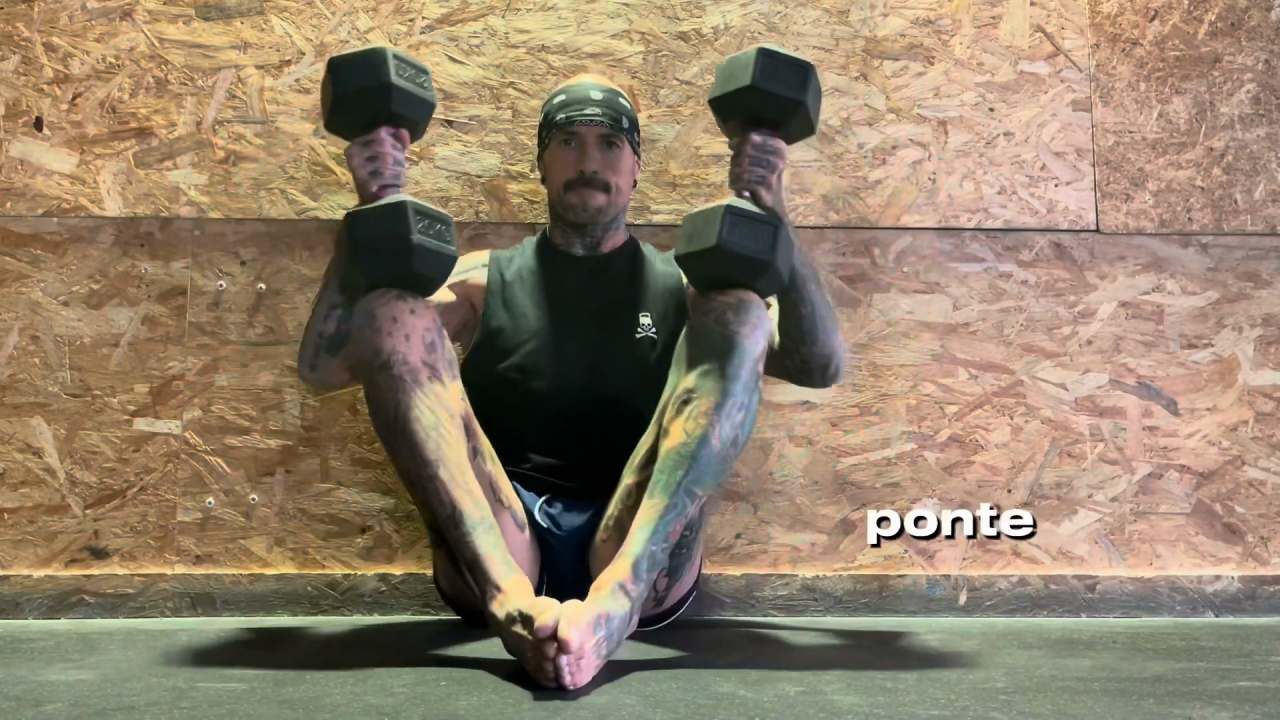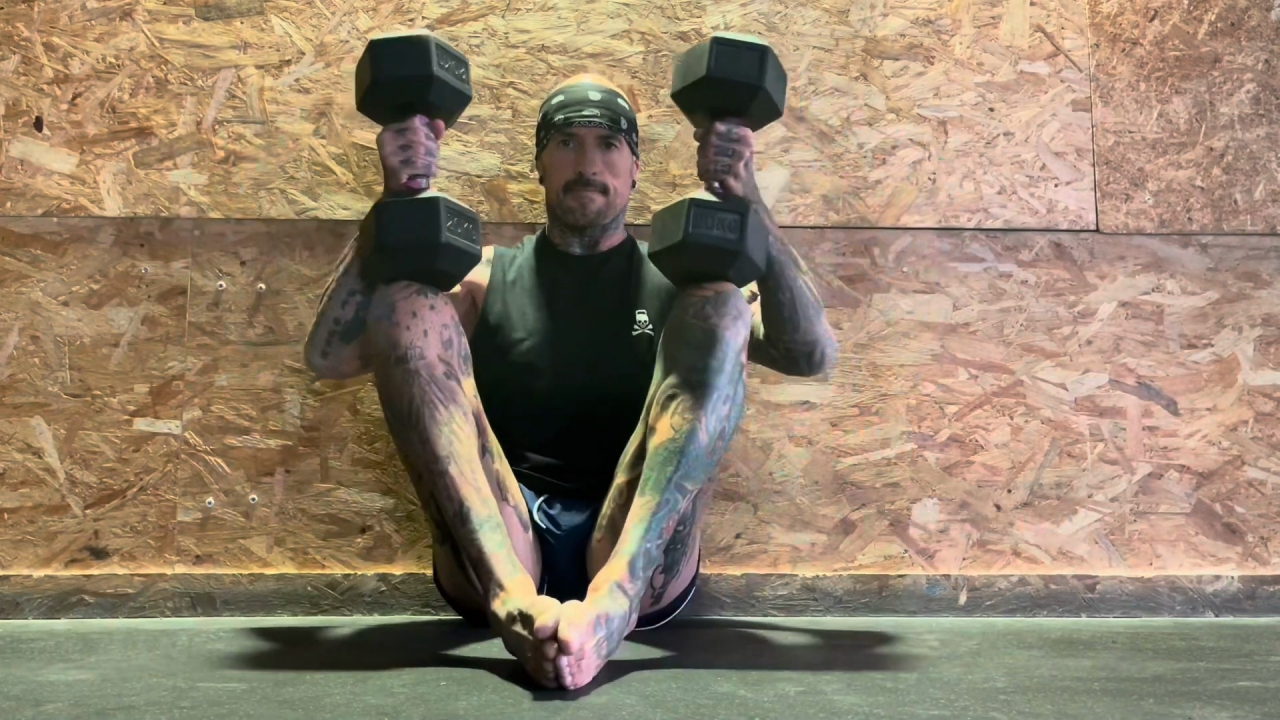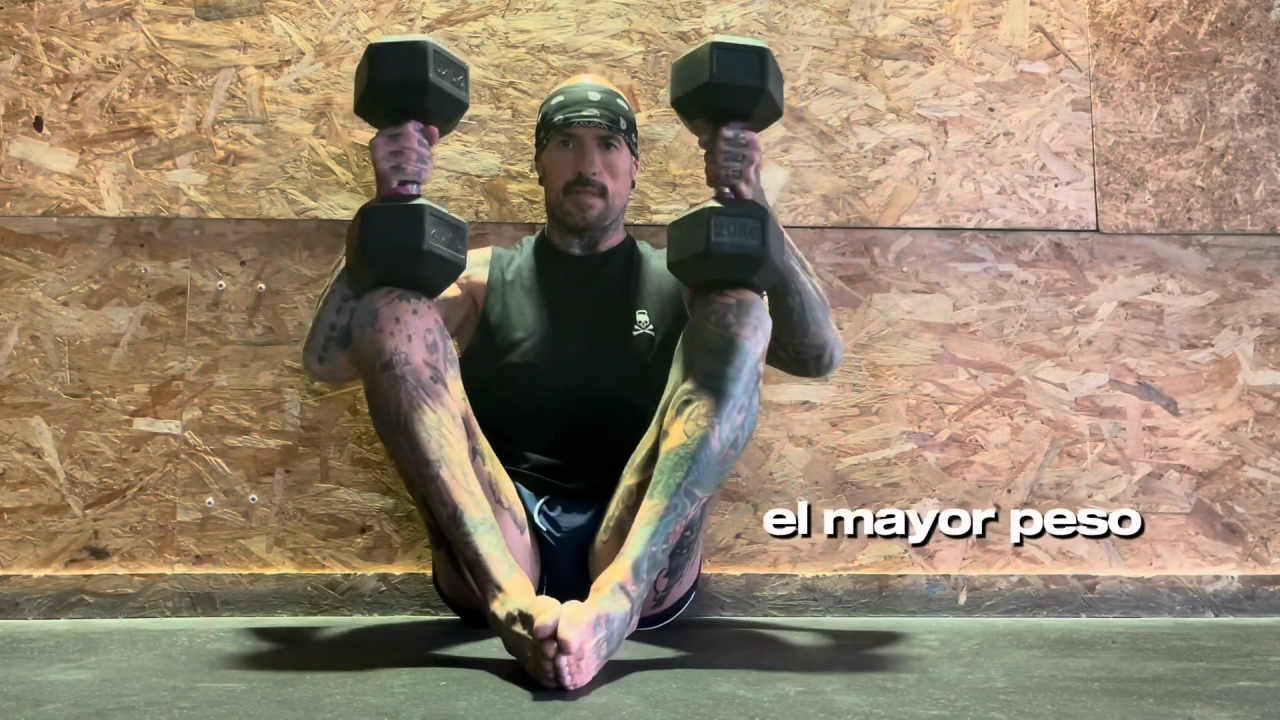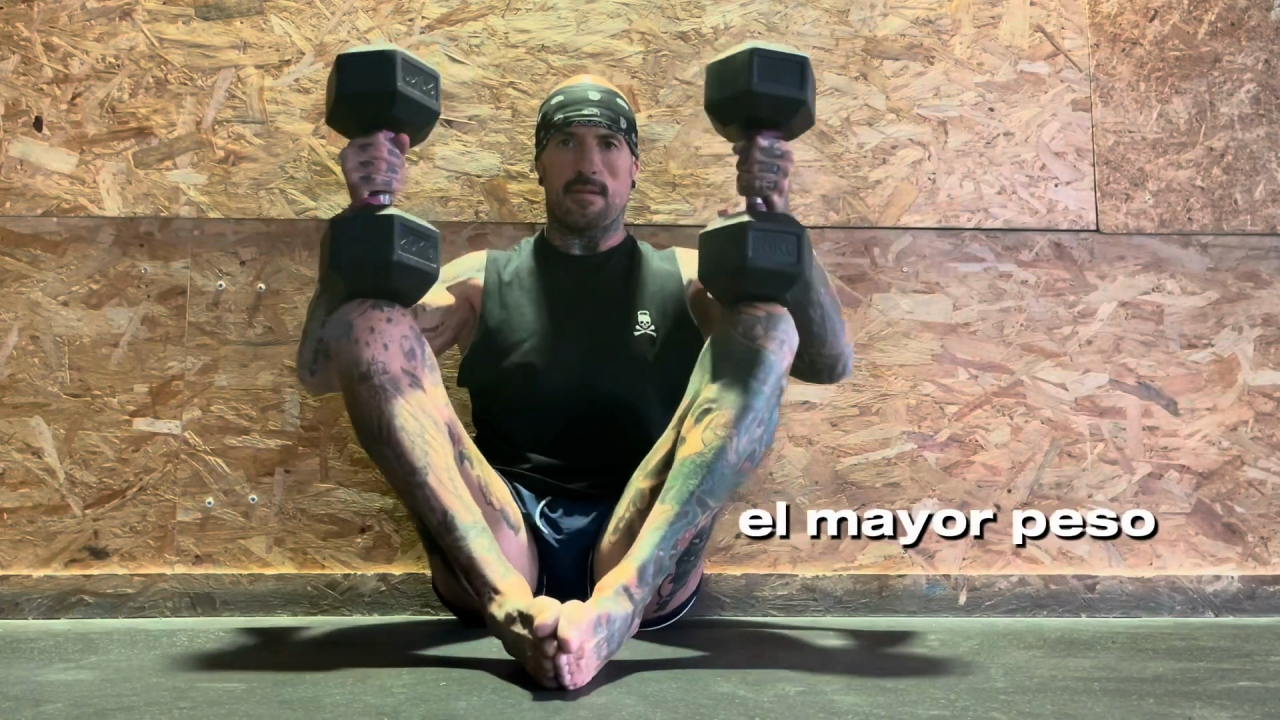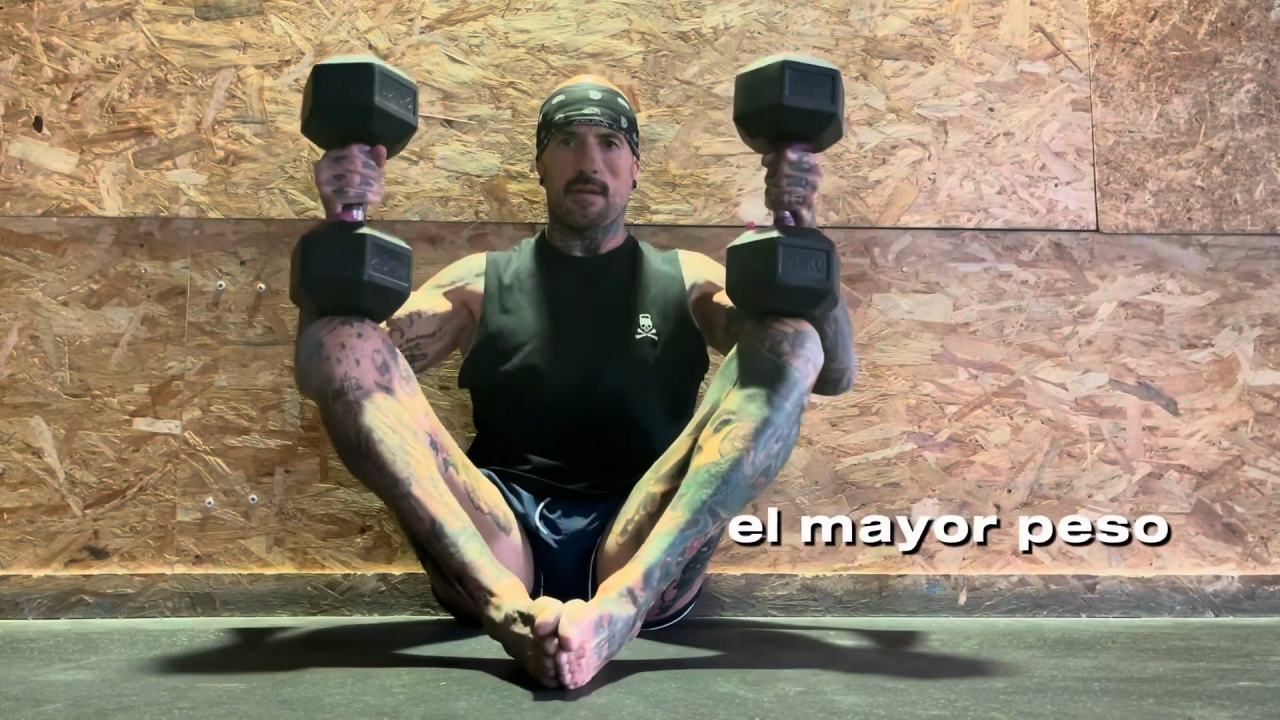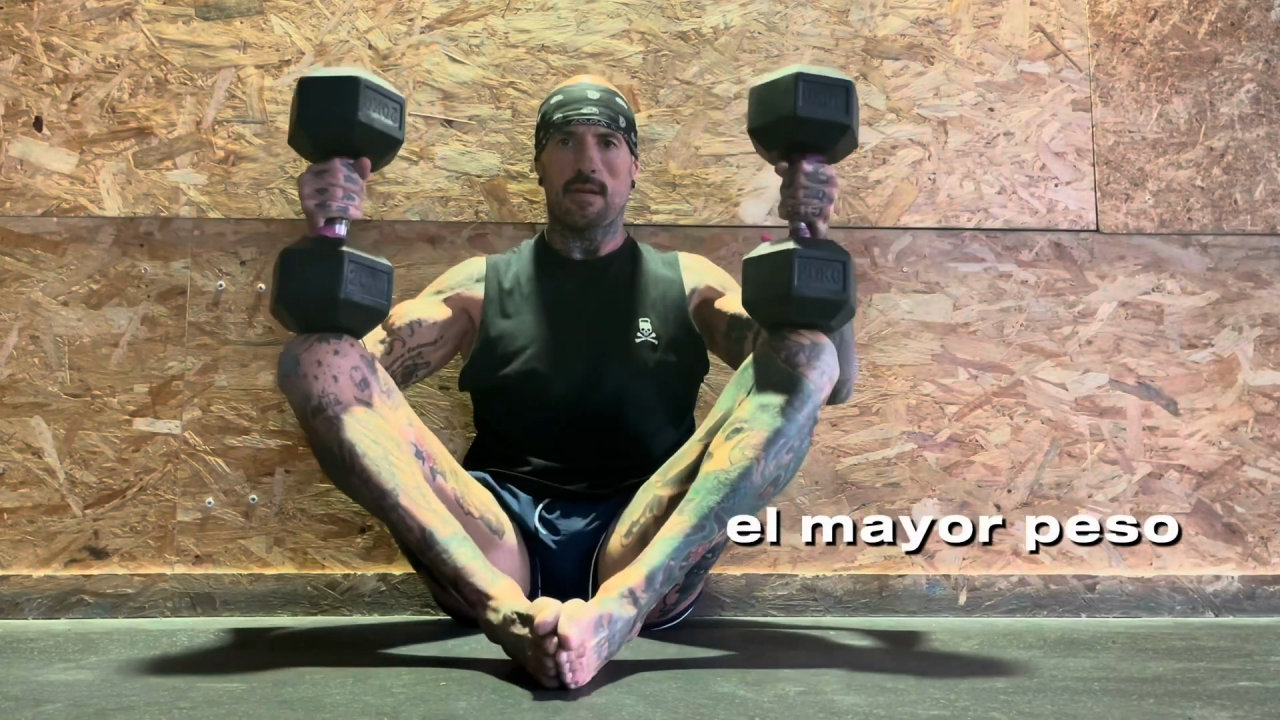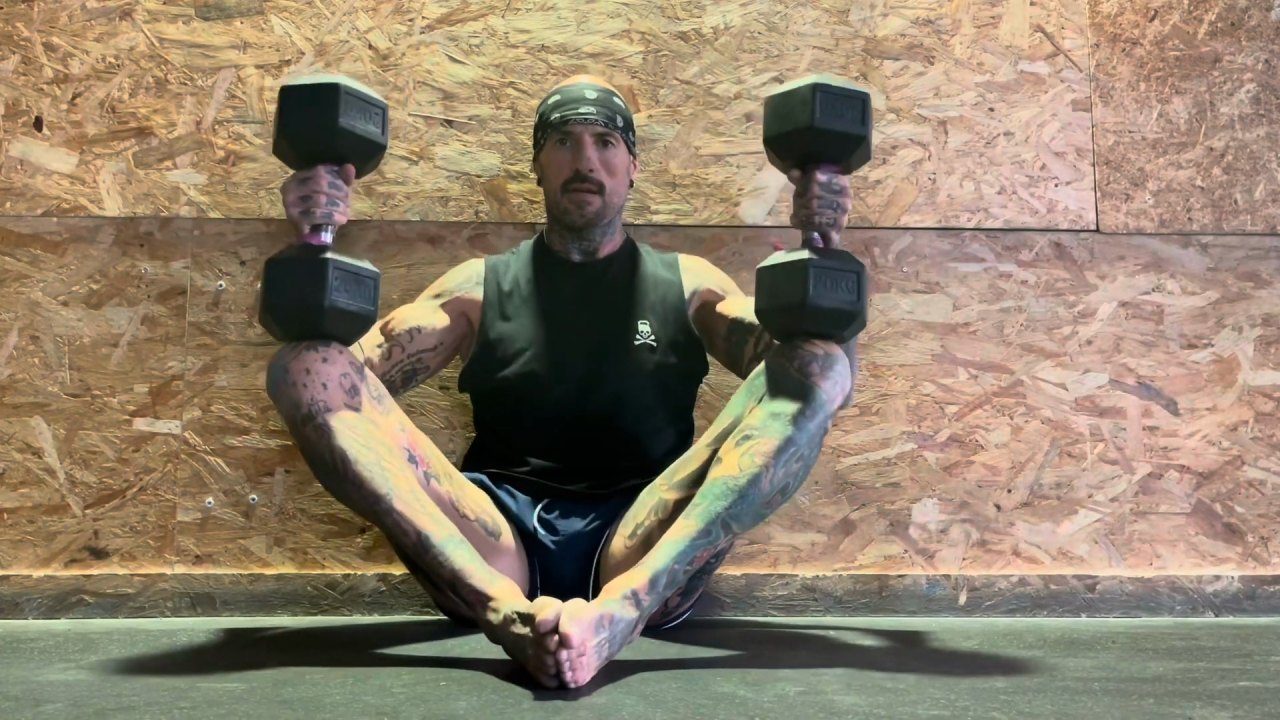
dt=0.2s
person 1, frame 1
left shoulder: (683, 282)
right shoulder: (481, 280)
left elbow: (821, 366)
right elbow: (323, 367)
left wrist: (772, 213)
right wrist: (372, 205)
left hip: (642, 557)
right hip: (497, 555)
left knee: (732, 315)
right knee: (391, 312)
left ankle: (610, 610)
right ankle: (516, 609)
person 1, frame 2
left shoulder: (680, 279)
right shoulder: (481, 278)
left elbow: (810, 353)
right elbow: (329, 355)
left wrist: (745, 200)
right wrist: (397, 198)
left hip: (640, 559)
right hip: (498, 552)
left knee: (718, 311)
right knee: (405, 310)
left ankle: (608, 610)
right ankle: (516, 609)
person 1, frame 3
left shoulder: (683, 279)
right shoulder: (482, 277)
left elbow: (817, 353)
right elbow: (328, 360)
left wrist: (751, 204)
right wrist: (390, 201)
left hip: (640, 560)
right hip: (496, 552)
left knee: (740, 319)
right knee: (388, 316)
left ankle: (609, 611)
right ankle: (514, 609)
person 1, frame 4
left shoulder: (685, 278)
right shoulder: (481, 280)
left elbow: (830, 361)
right elbow: (322, 369)
left wrist: (776, 215)
right wrist: (364, 212)
left hip: (644, 556)
right hip: (496, 552)
left knee: (770, 330)
right knee: (362, 331)
left ankle: (611, 611)
right ankle: (513, 609)
person 1, frame 5
left shoulder: (688, 280)
right shoulder: (481, 281)
left elbow: (833, 373)
right elbow: (327, 373)
left wrist: (798, 227)
left hip: (646, 558)
right hip: (497, 550)
left knee: (793, 346)
right knee: (333, 348)
left ankle: (615, 611)
right ankle: (512, 612)
person 1, frame 6
left shoulder: (687, 282)
right shoulder: (480, 285)
left elbow: (835, 379)
right elbow: (339, 378)
left wrist: (811, 239)
left hip: (646, 557)
right hip: (496, 550)
left knee: (810, 360)
right knee: (314, 363)
left ankle: (615, 612)
right ankle: (511, 614)
person 1, frame 7
left shoulder: (687, 284)
right shoulder: (478, 286)
left elbow: (820, 379)
right elbow: (339, 384)
left wrist: (821, 247)
left hip: (645, 554)
right hip: (495, 548)
left knee: (821, 369)
right knee: (303, 372)
left ankle: (616, 613)
right ankle: (511, 613)
